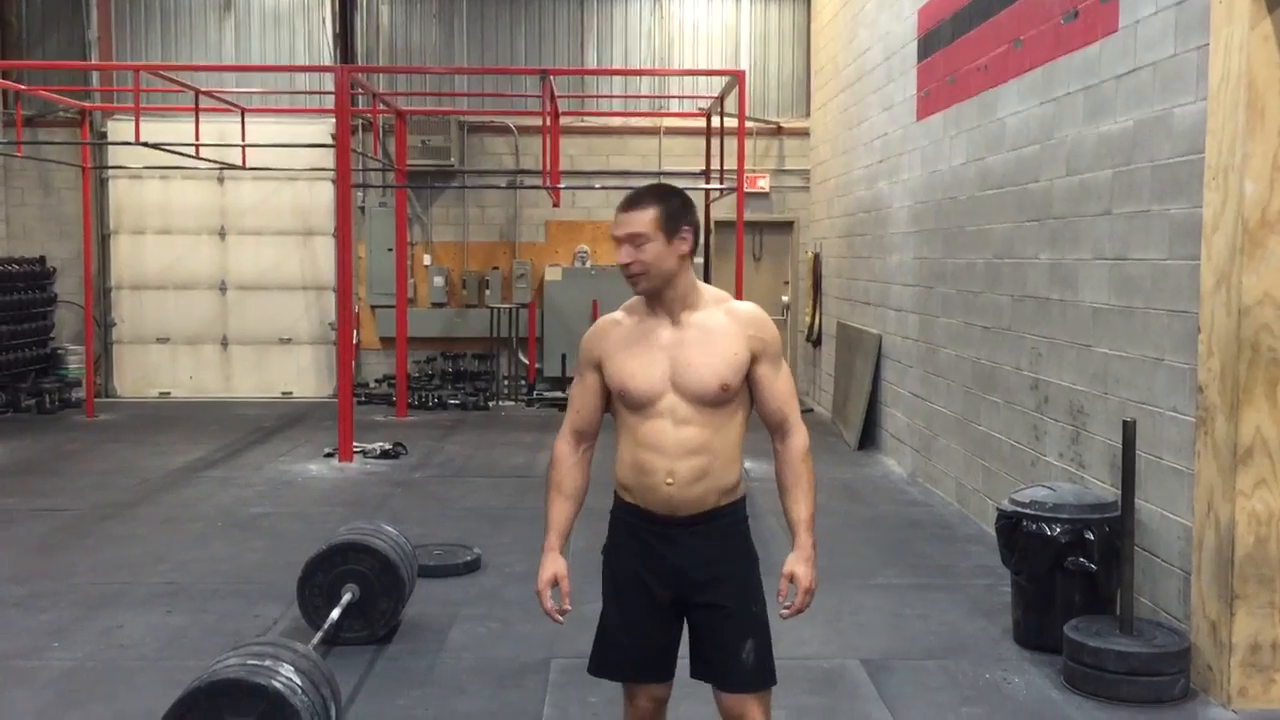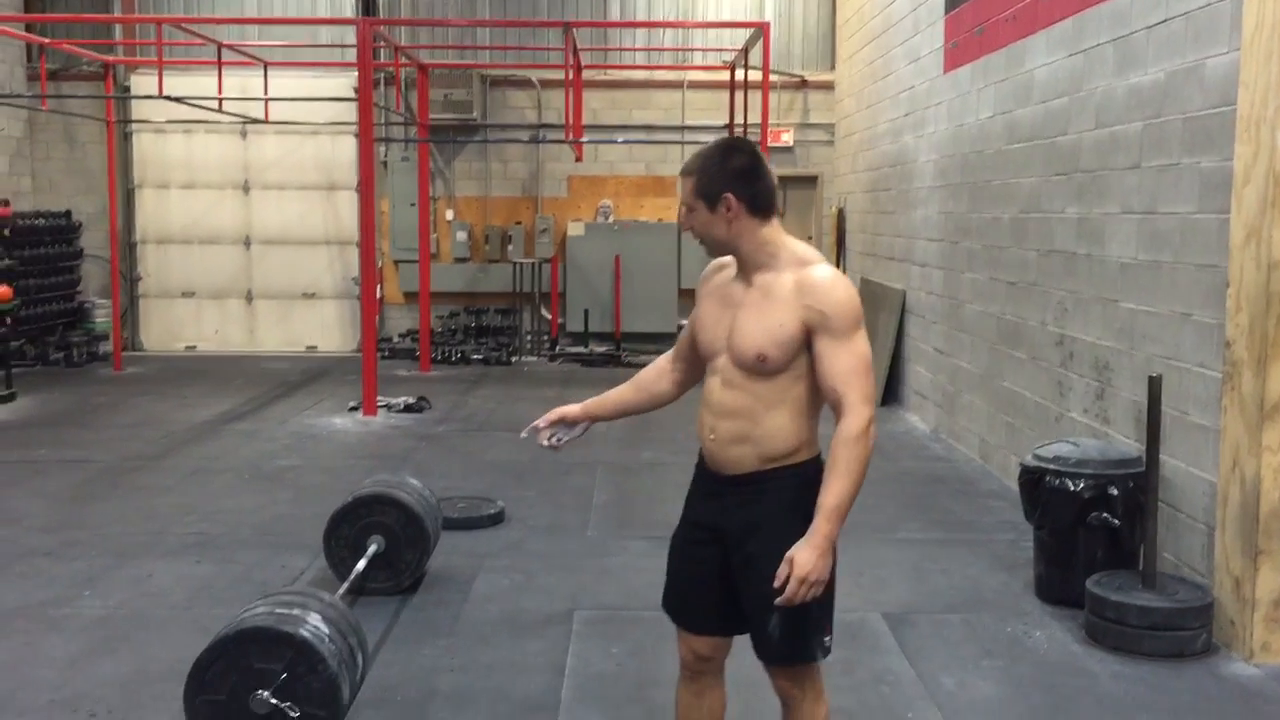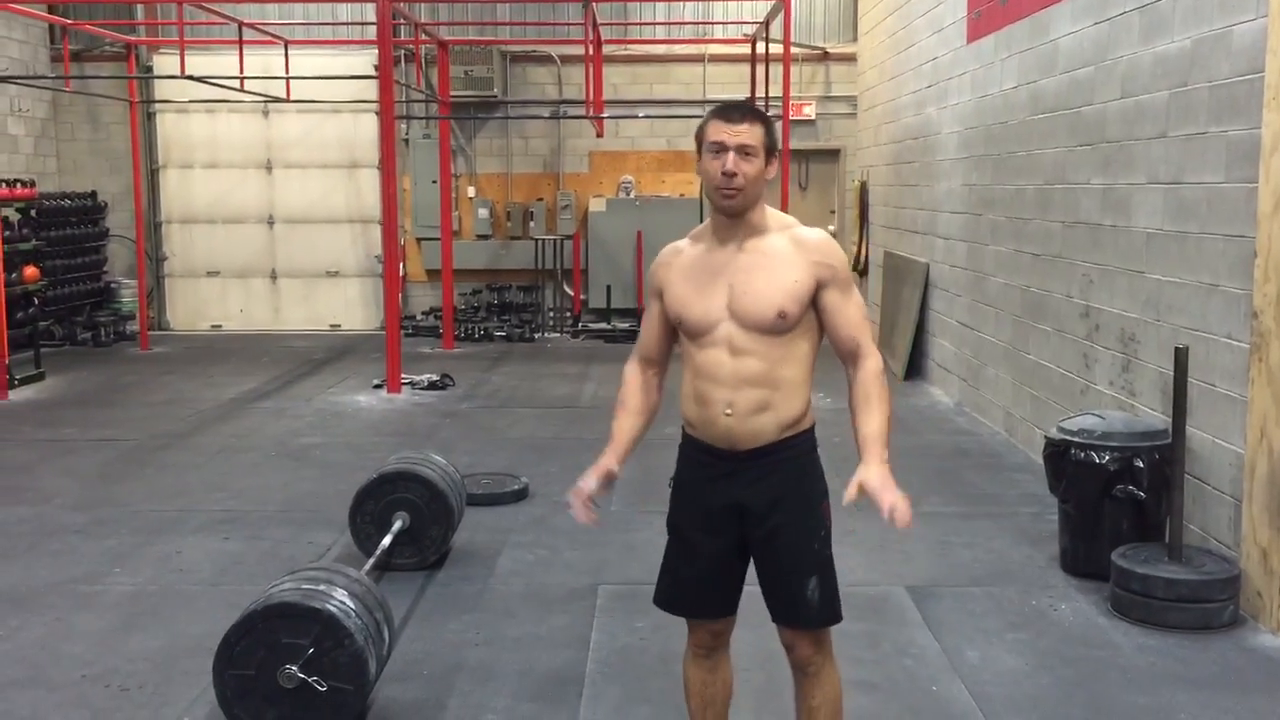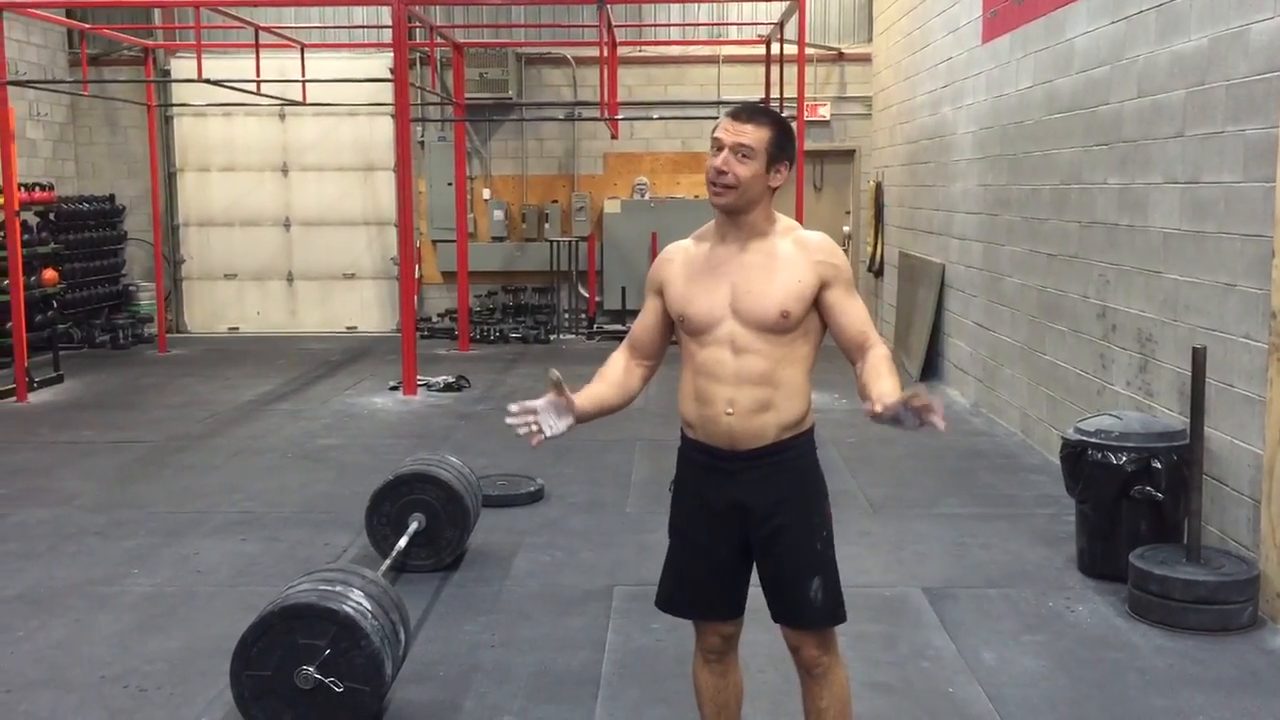
dt=0.7s
person 1, frame 1
left shoulder: (748, 325)
right shoulder: (606, 335)
left elbow: (789, 435)
right elbow: (575, 441)
left wrist: (803, 544)
right wrist: (554, 546)
left hip: (720, 536)
right hip: (636, 536)
person 1, frame 2
left shoulder: (821, 290)
right shoulder: (715, 277)
left elbow: (855, 419)
right elbow: (679, 369)
left wrist: (821, 536)
right wrist: (586, 411)
left hip: (782, 499)
right hip: (709, 490)
right knee: (697, 655)
person 1, frame 3
left shoulder: (814, 251)
right shoulder: (671, 263)
left elbow: (862, 357)
right elbow: (646, 366)
left wrist: (874, 459)
right wrist: (611, 459)
left hip: (786, 468)
right hip: (701, 469)
left knee: (807, 643)
right knee: (705, 635)
person 1, frame 4
left shoulder: (816, 256)
right shoulder: (674, 261)
left elbow: (867, 349)
right elbow: (636, 357)
left wrist: (887, 398)
right wrist: (576, 404)
left hip: (785, 470)
right hip: (701, 471)
left knee: (813, 643)
right knee: (714, 637)
